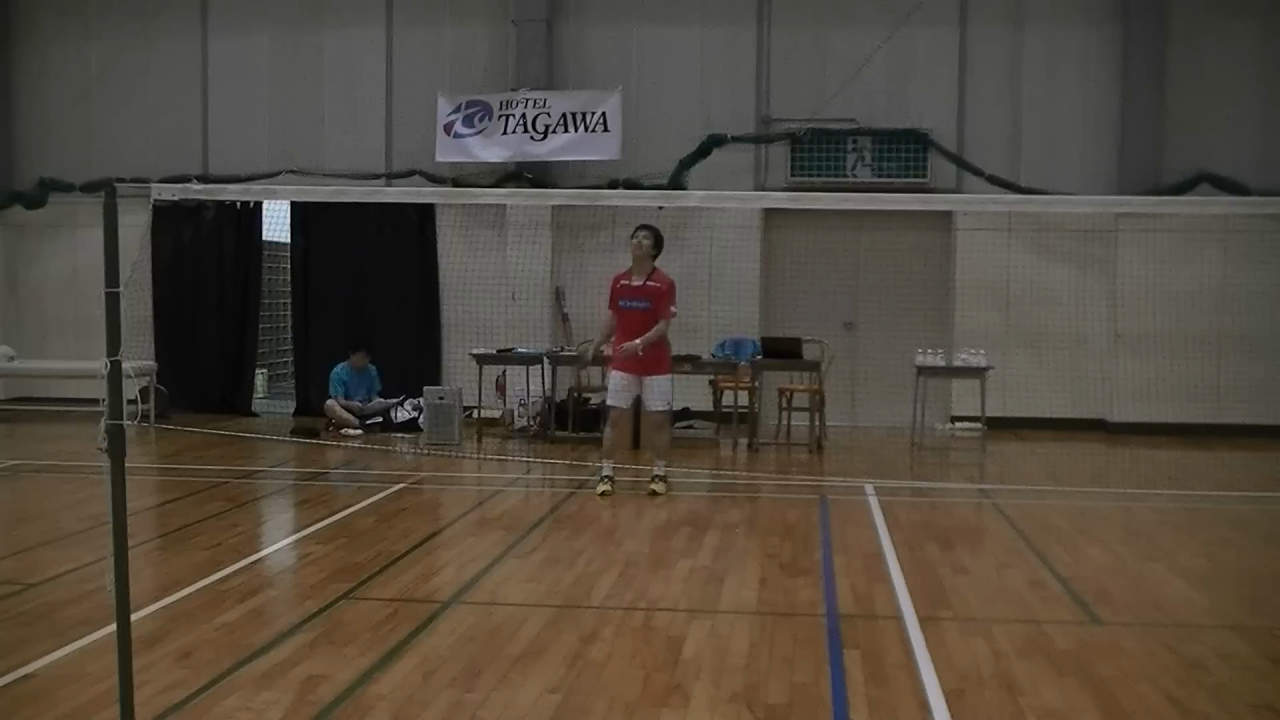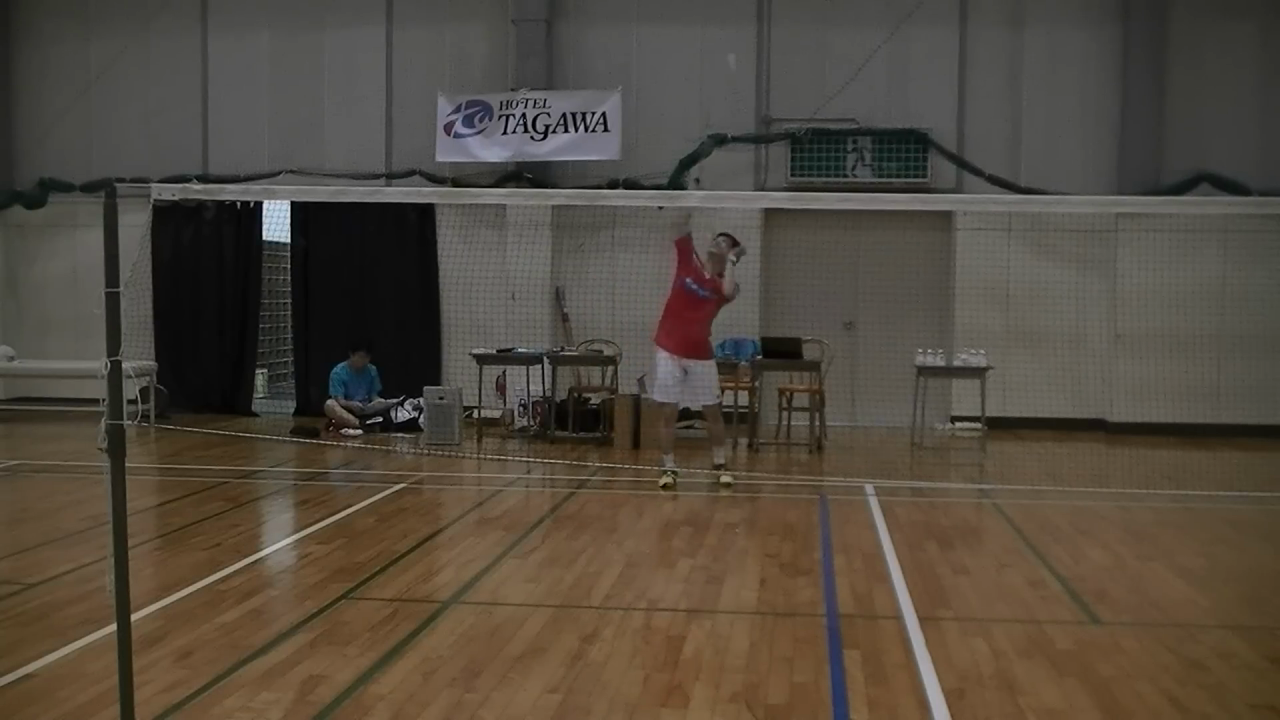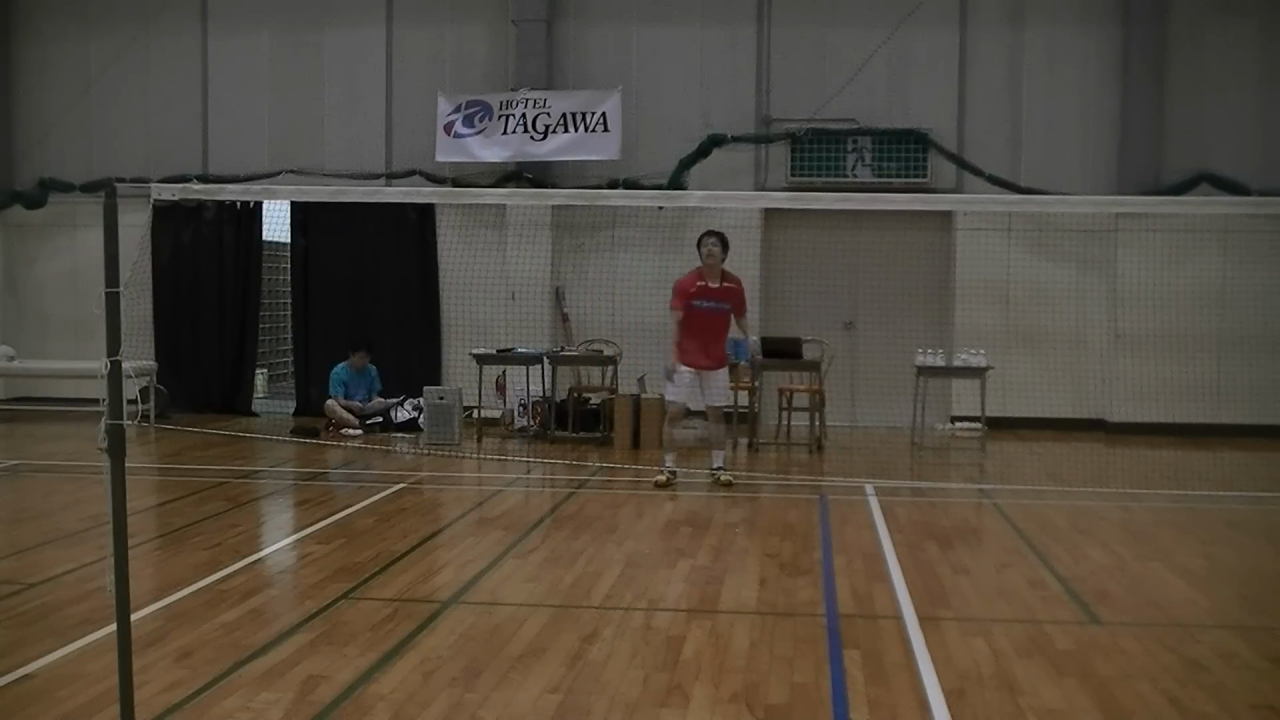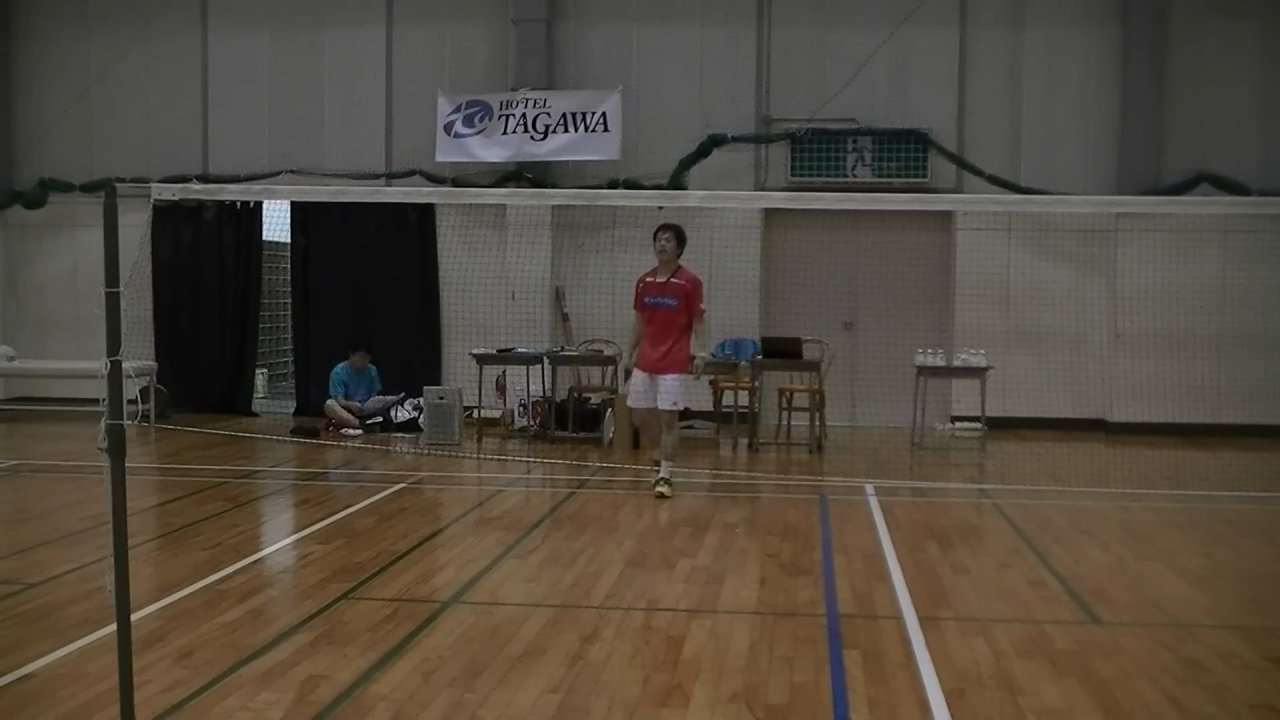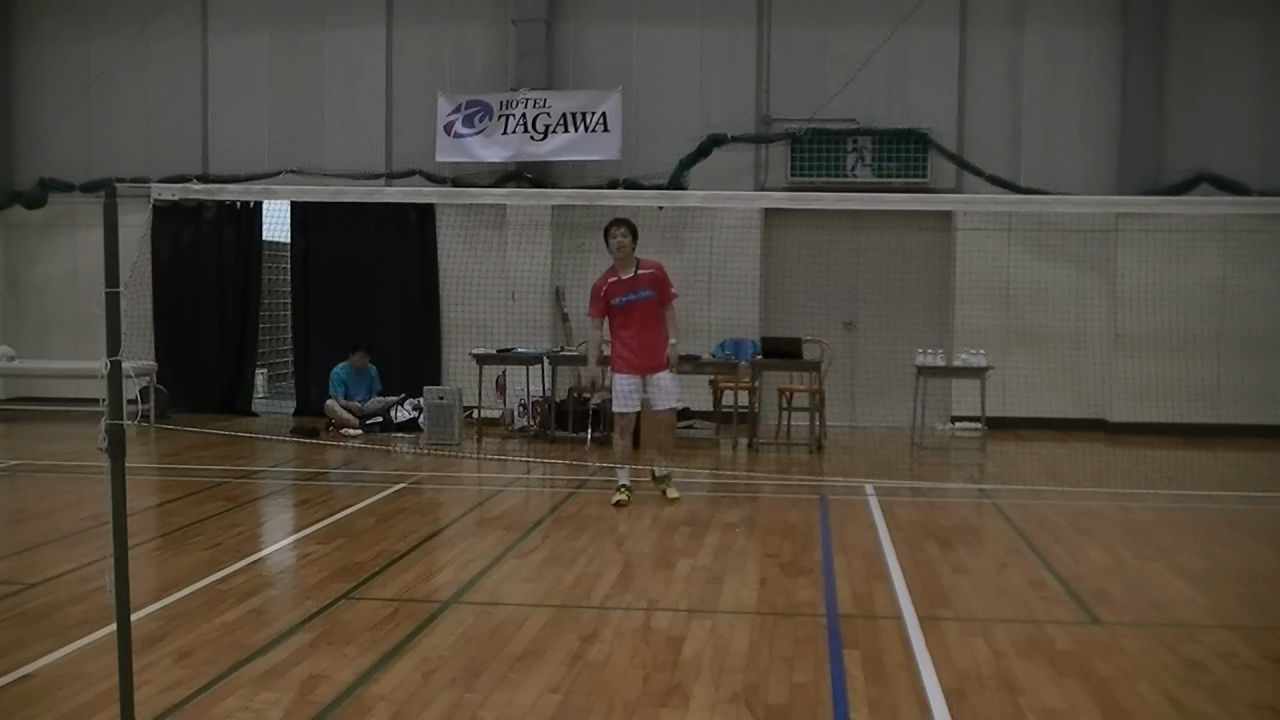
dt=1s
person 1, frame 1
left shoulder: (664, 284)
right shoulder: (619, 282)
left elbow: (664, 325)
left wrist: (639, 343)
right wrist: (595, 345)
left hip: (656, 363)
right hip: (622, 363)
left knee: (659, 420)
right knee: (615, 418)
left ankle: (659, 474)
right ankle: (606, 474)
person 1, frame 2
left shoulder: (727, 285)
right shoulder: (689, 260)
left elbow: (729, 292)
right elbow: (681, 228)
left wrist: (732, 261)
right wrist: (689, 212)
left hip: (701, 354)
right hip: (669, 350)
left knee: (712, 412)
right knee: (668, 413)
left ankle: (720, 465)
right ankle: (669, 468)
person 1, frame 3
left shoulder: (735, 285)
right shoulder: (686, 283)
left elbow: (740, 316)
right elbow: (675, 323)
left wrist: (750, 337)
right wrist: (673, 357)
left hip: (716, 362)
right hip: (686, 358)
left knee: (716, 414)
right knee: (674, 412)
left ankle: (718, 467)
right ankle: (669, 468)
person 1, frame 4
left shoulder: (690, 282)
right shoulder: (643, 282)
left elbow: (698, 321)
left wrist: (699, 353)
right wrist: (630, 354)
left hip: (673, 362)
right hip: (644, 361)
left knee: (668, 418)
right knee: (641, 417)
left ankle: (665, 476)
right ankle: (659, 459)
person 1, frame 5
left shoulder: (655, 271)
right shoulder: (602, 285)
left elbow: (668, 309)
right elbow: (596, 327)
left wrist: (672, 342)
right wrist: (592, 363)
left hip: (659, 361)
right hip: (624, 365)
left knee: (666, 419)
right knee: (623, 423)
left ankle: (661, 473)
right ankle: (623, 484)
